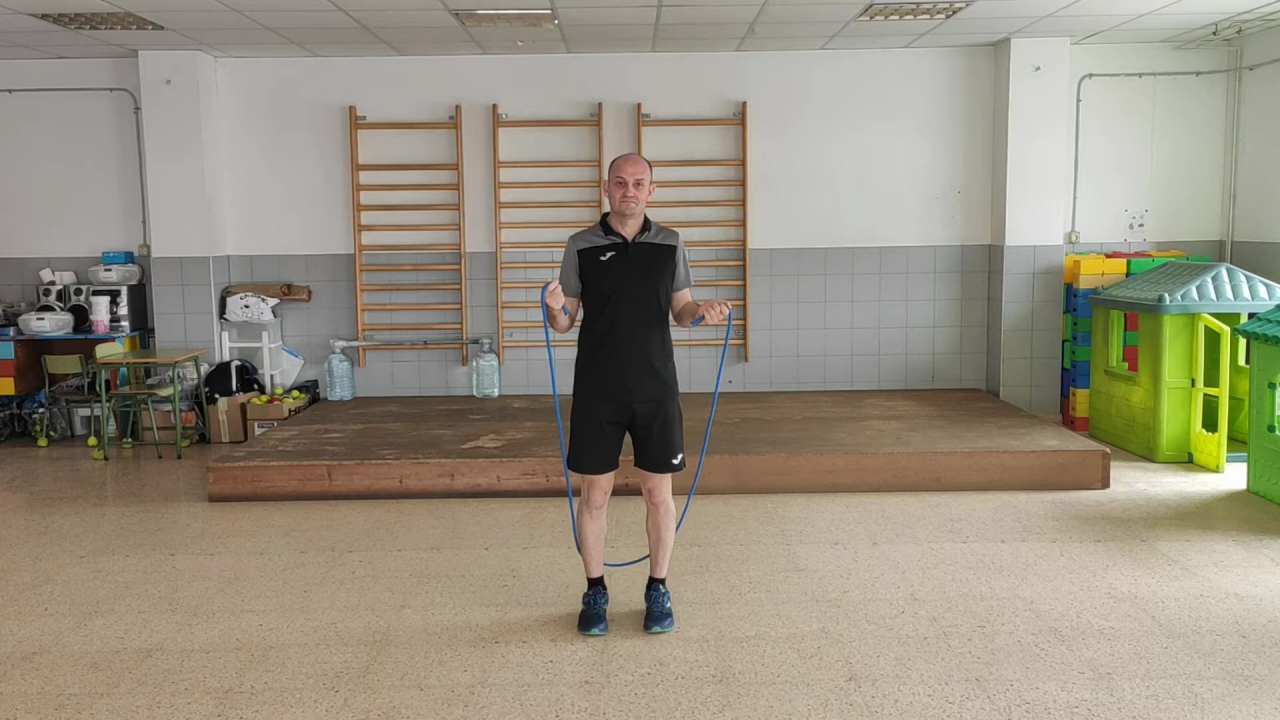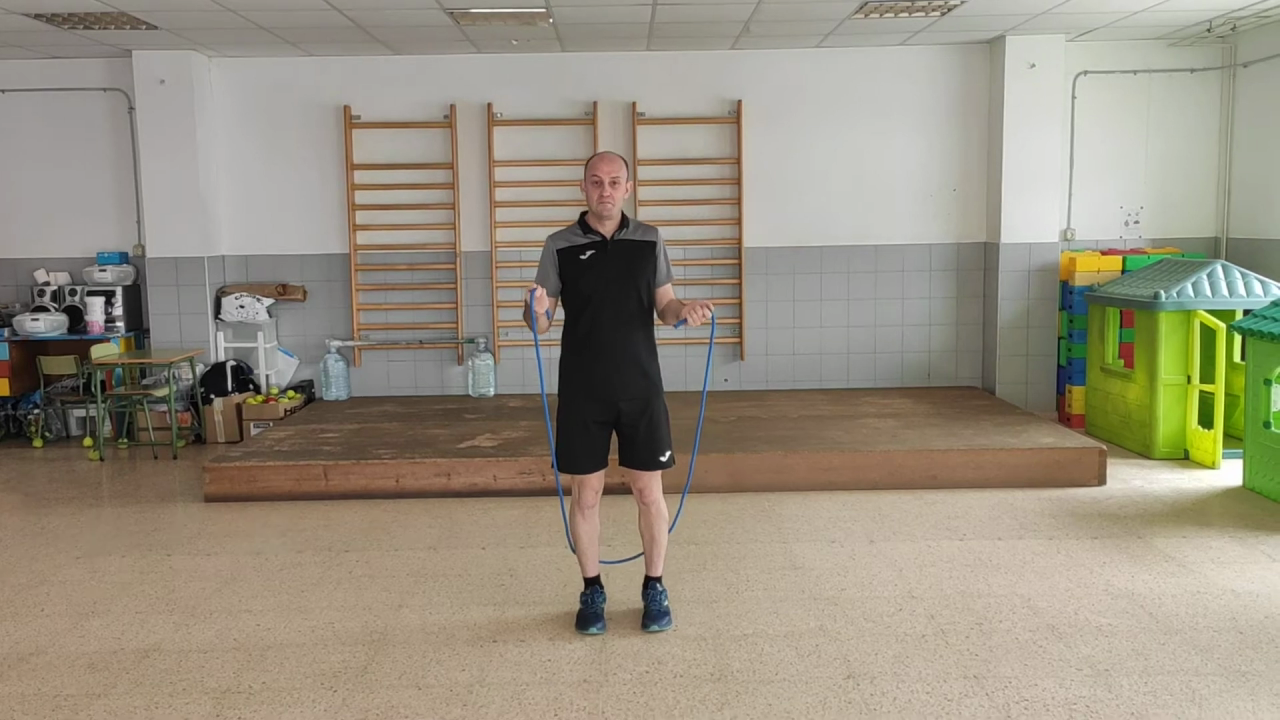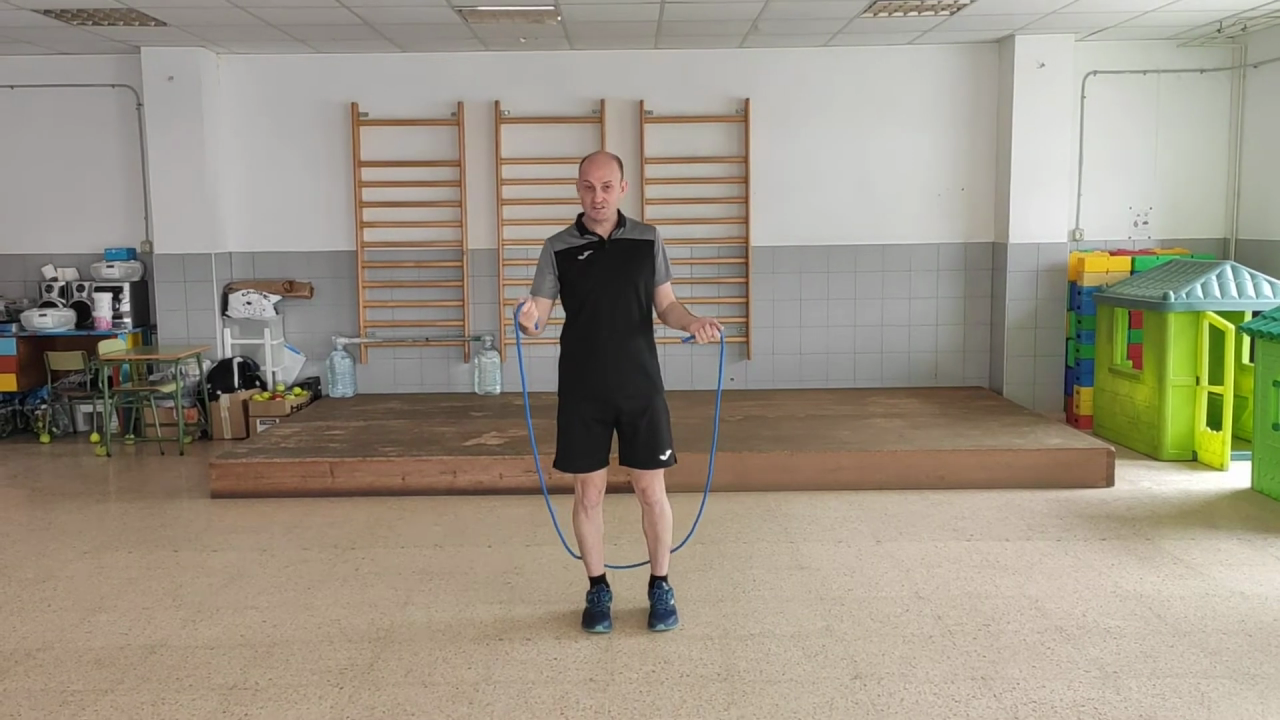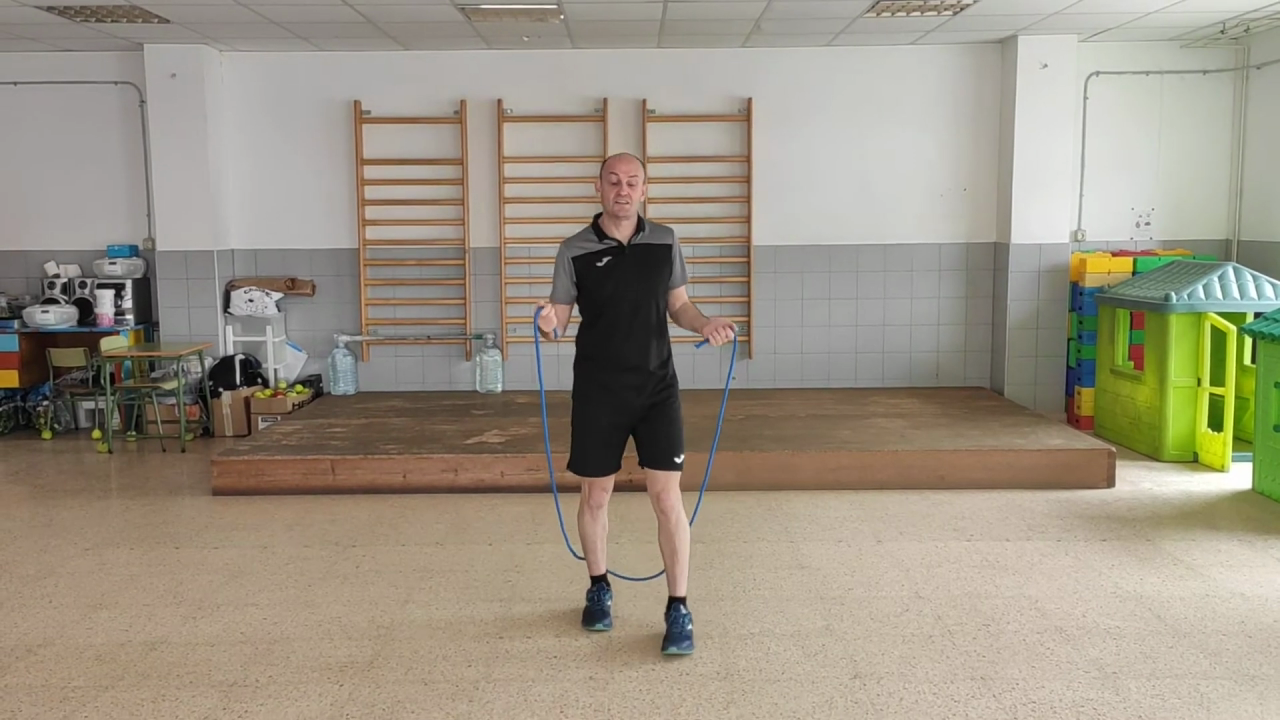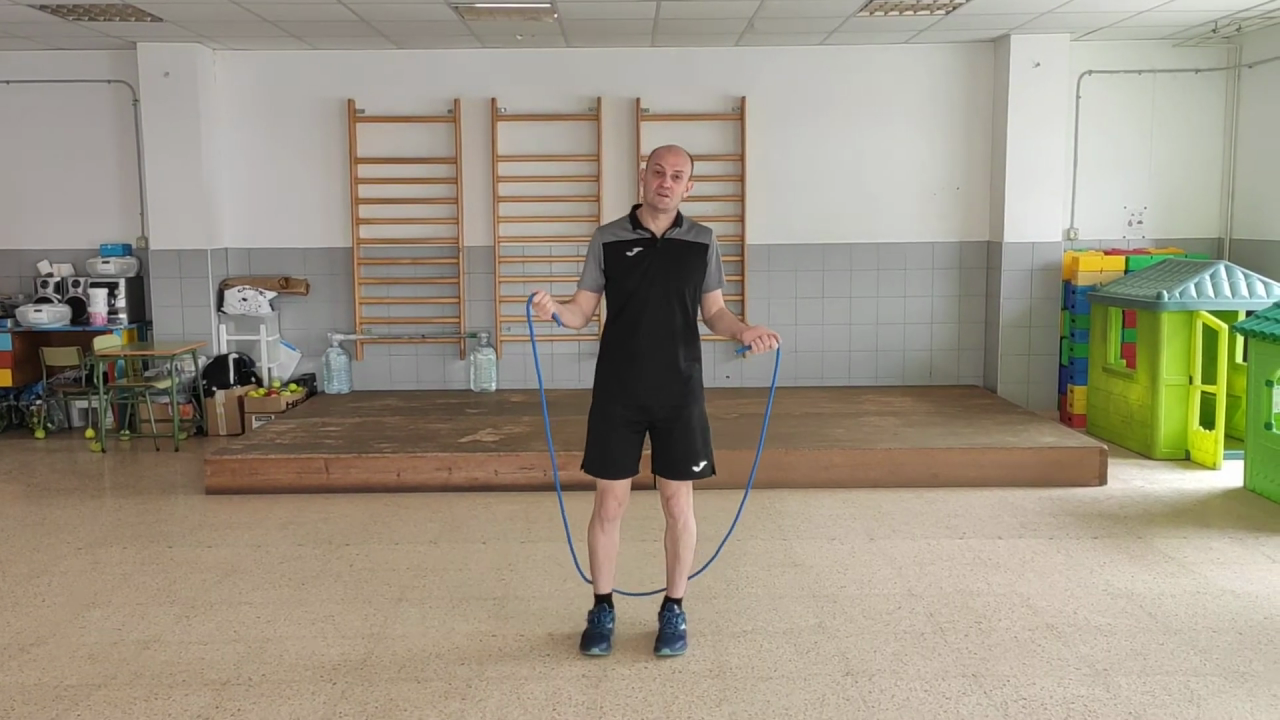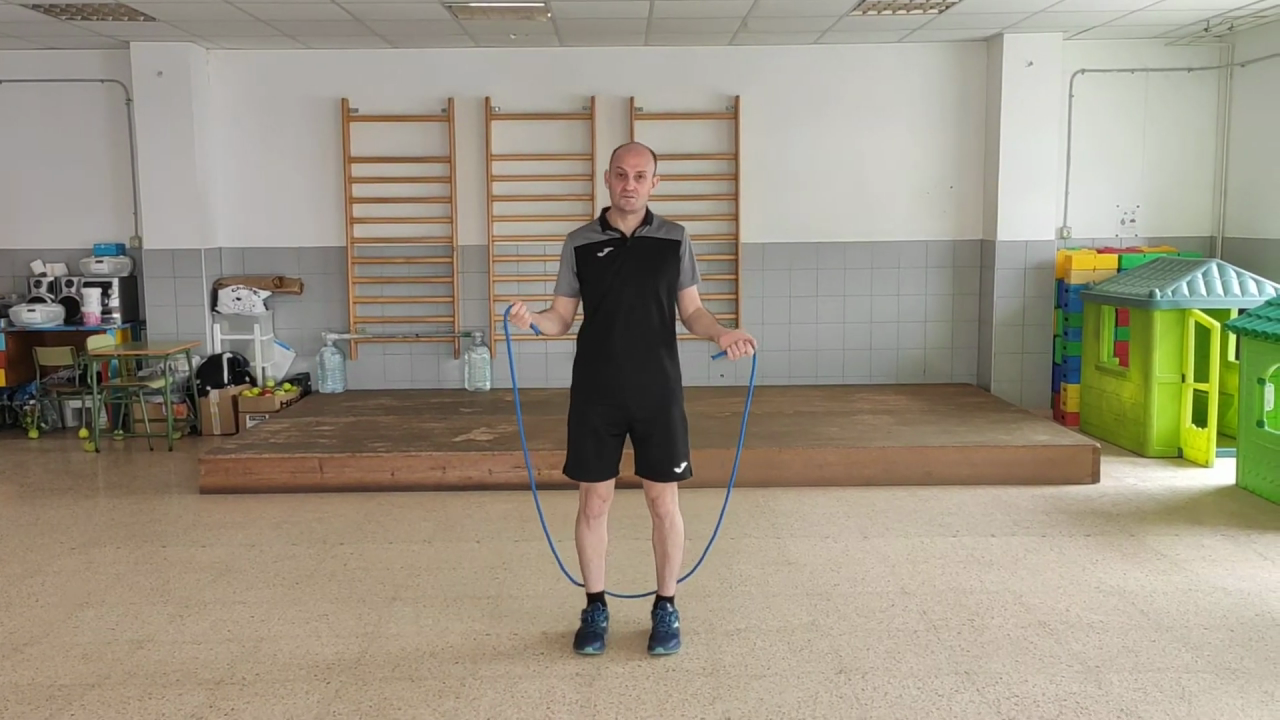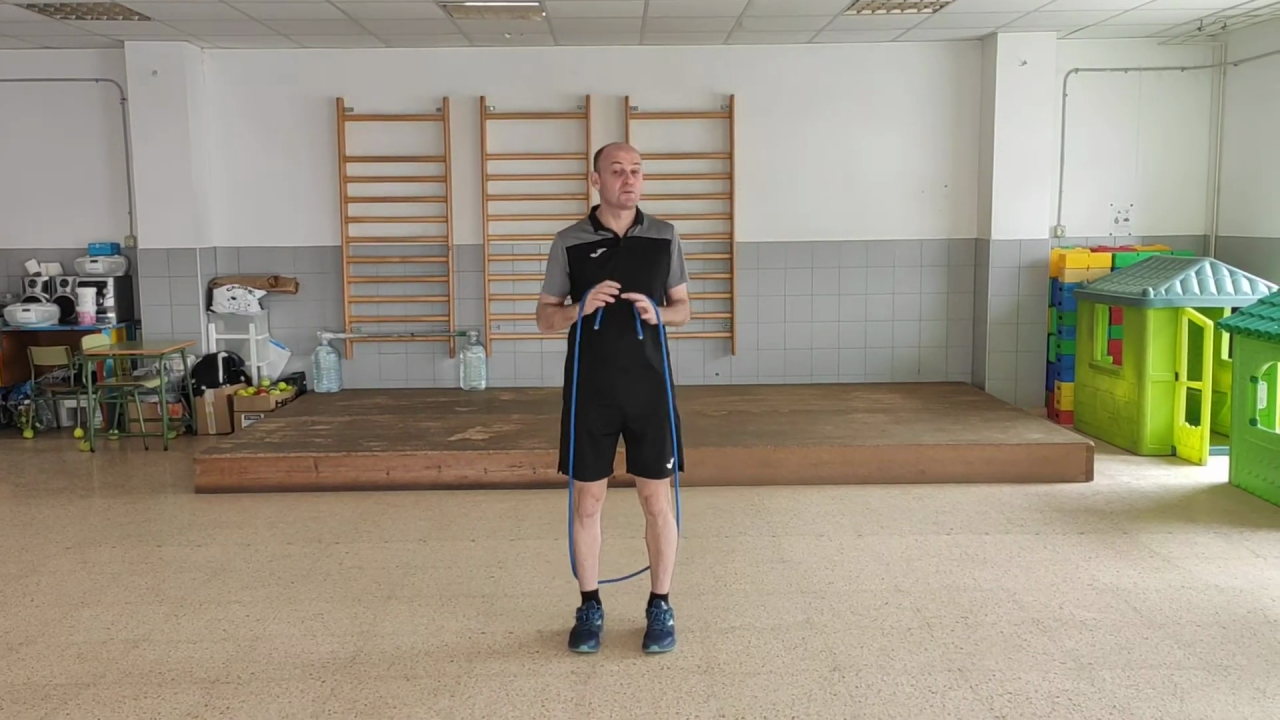
dt=0.7s
person 1, frame 1
left shoulder: (670, 244)
right shoulder: (581, 246)
left elbow: (680, 310)
right elbow: (564, 322)
left wrist: (703, 309)
right wrist: (555, 307)
left hip: (656, 390)
right hip: (597, 392)
left knee: (658, 492)
right knee: (594, 493)
left ankle: (658, 589)
right ankle: (595, 591)
person 1, frame 2
left shoulder: (650, 240)
right shoulder: (560, 246)
left elbow: (664, 305)
right elbow: (541, 321)
left wrist: (685, 308)
right wrist: (535, 310)
left hip: (640, 388)
right hip: (583, 392)
left knee: (649, 491)
right knee: (585, 493)
left ankle: (654, 587)
right ankle: (592, 590)
person 1, frame 3
left shoulder: (648, 239)
right shoulder: (558, 248)
left elbow: (665, 305)
right elbow: (539, 317)
left wrist: (693, 322)
right wrist: (527, 320)
left hip: (641, 387)
right hip: (582, 391)
left knee: (651, 490)
right knee: (588, 493)
left ankle: (660, 586)
right ankle: (598, 590)
person 1, frame 4
left shoulder: (665, 241)
right shoulder: (574, 251)
left elbow: (677, 305)
right elbow: (560, 324)
left wrist: (704, 324)
right wrist: (546, 324)
left hip: (657, 389)
right hip: (598, 393)
left knee: (667, 497)
right knee: (595, 495)
left ankle: (678, 610)
right ankle: (599, 588)
person 1, frame 5
left shoulder: (702, 241)
right shoulder: (608, 239)
left elbow: (713, 311)
right elbow: (582, 311)
left wrist: (743, 330)
right wrist: (553, 309)
left hip: (680, 394)
right hip: (617, 394)
left knee: (678, 503)
right knee: (609, 504)
left ankle: (673, 609)
right ankle: (602, 608)
person 1, frame 6
left shoulder: (674, 238)
right shoulder: (579, 243)
left elbow: (691, 311)
right elbow: (562, 319)
left wrist: (722, 334)
right wrist: (531, 319)
left hip: (658, 391)
right hip: (596, 393)
left knee: (664, 502)
right knee: (593, 502)
left ankle: (665, 608)
right ankle: (595, 608)
person 1, frame 7
left shoulder: (665, 236)
right shoulder: (570, 242)
left elbow: (683, 307)
right elbow: (545, 317)
left wrist: (658, 312)
right wrist: (580, 309)
left hip: (650, 387)
right hip: (590, 391)
left knee: (657, 500)
right knee: (587, 500)
left ankle: (660, 606)
right ankle: (590, 606)
